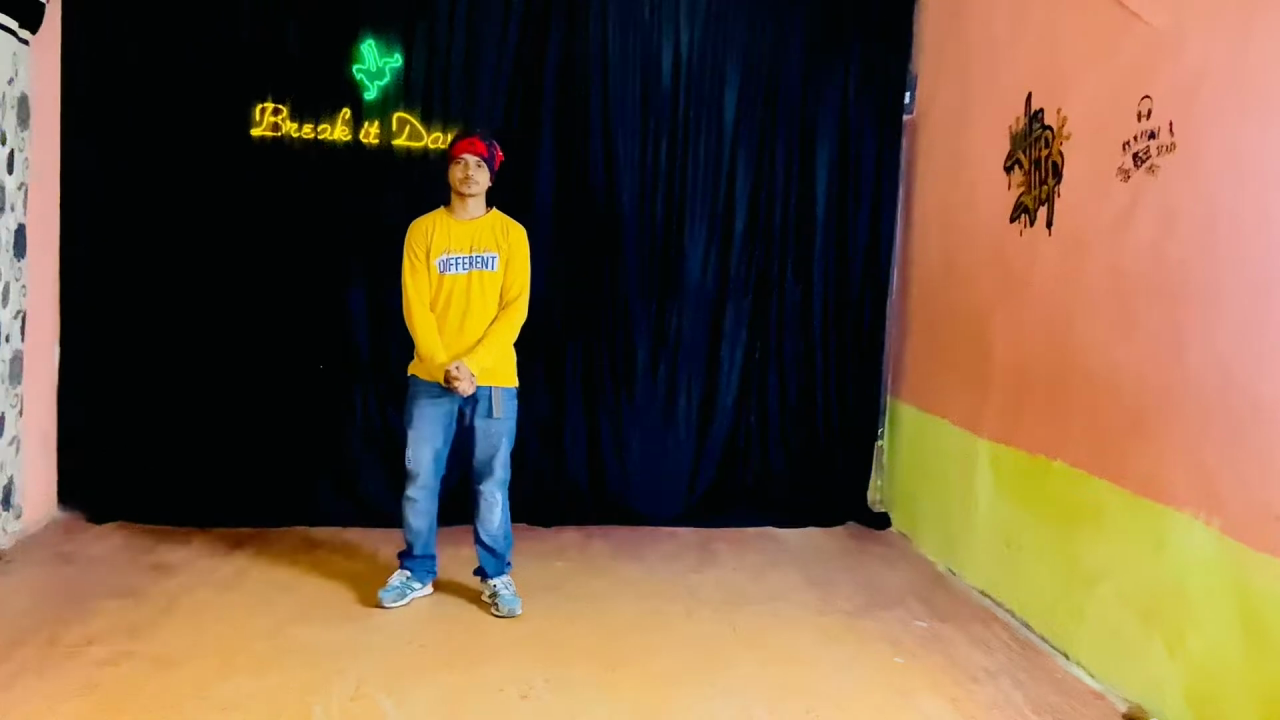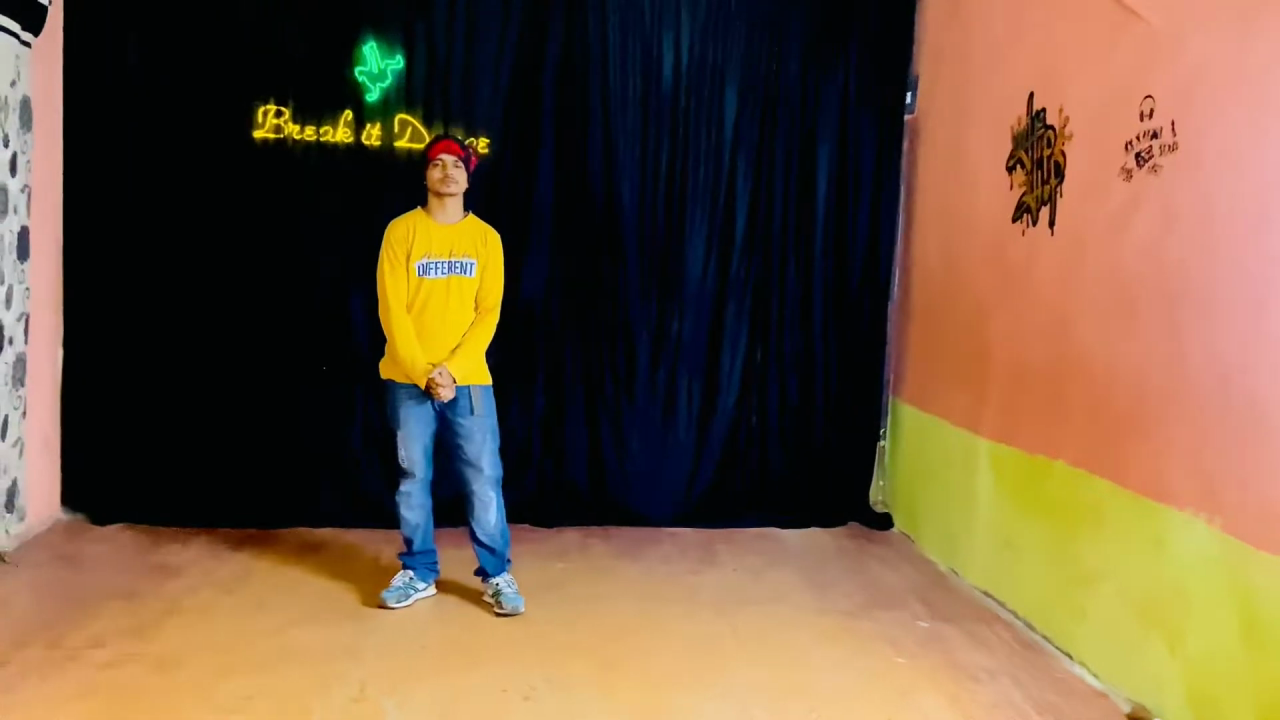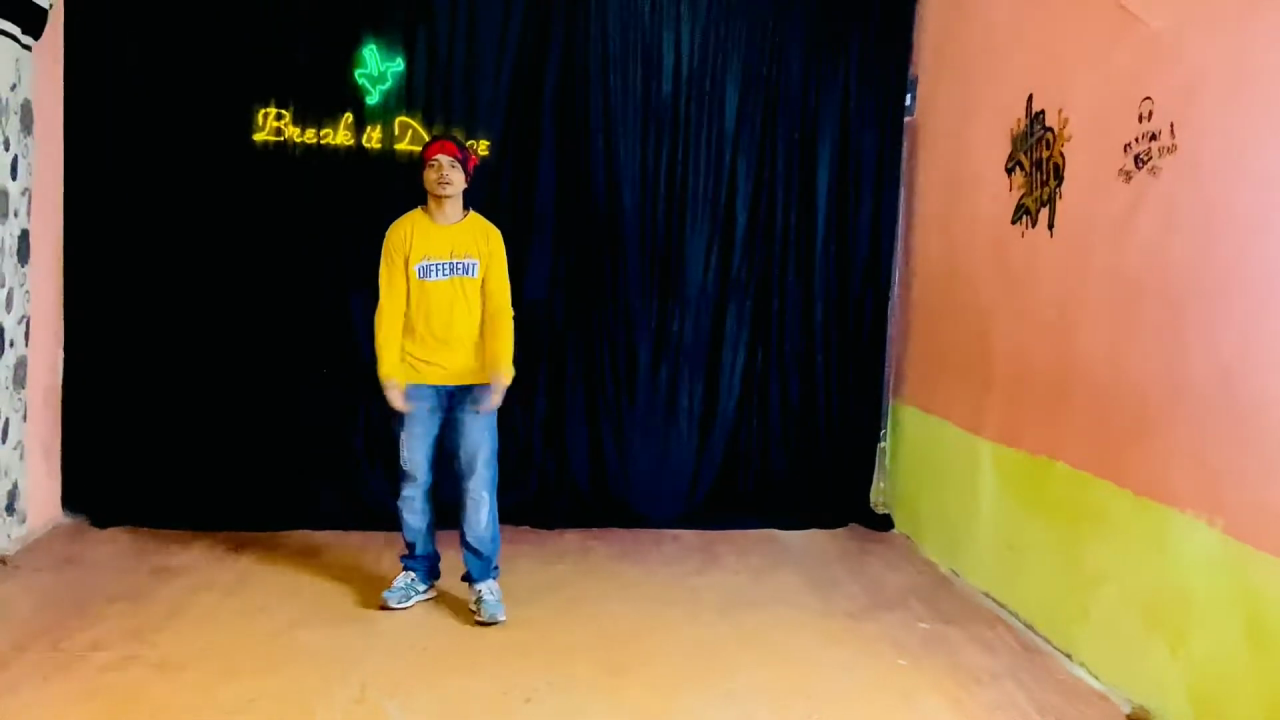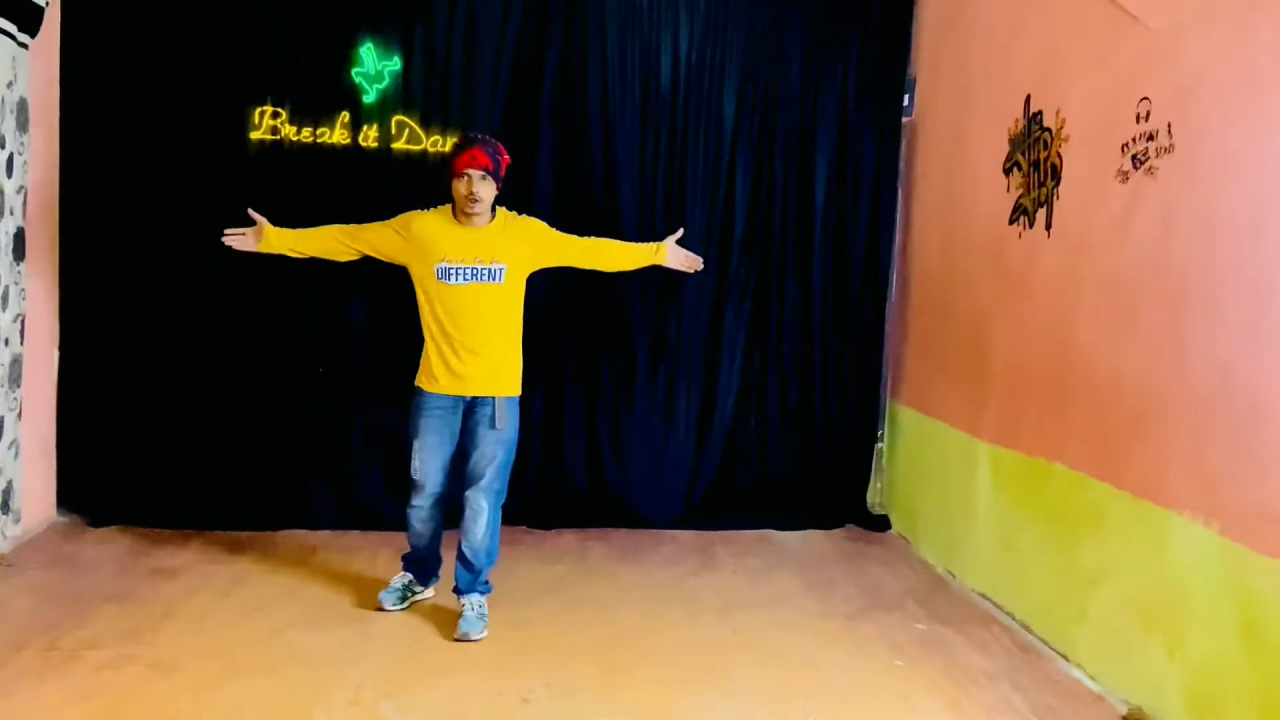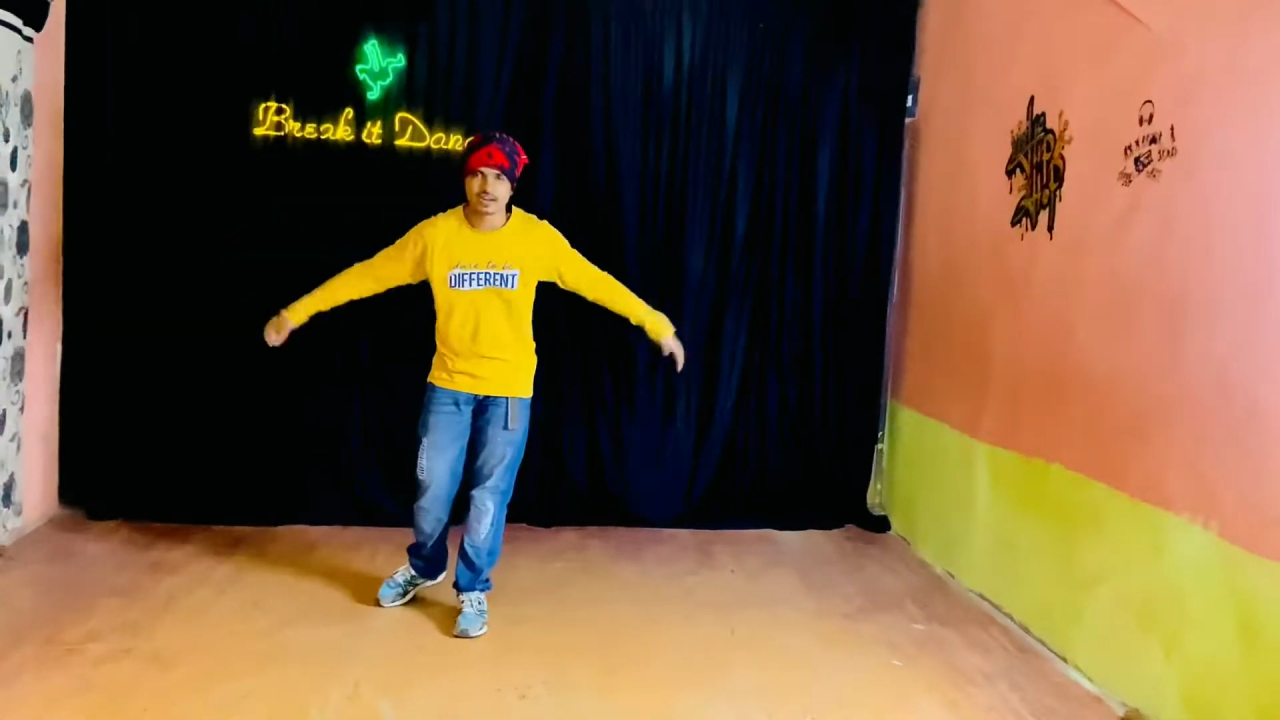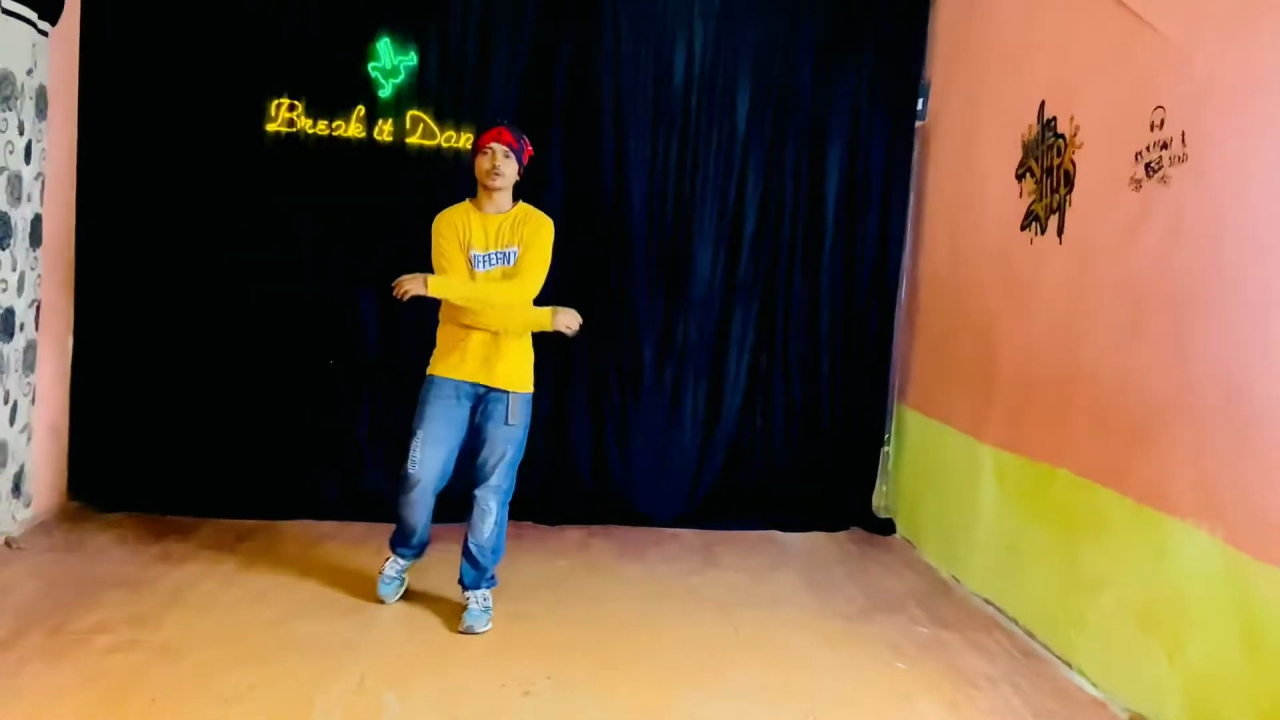
dt=0.5s
person 1, frame 1
left shoulder: (511, 233)
right shoulder: (423, 230)
left elbow: (515, 308)
right elbow: (415, 308)
left wrist: (473, 364)
right wrist: (443, 368)
left hip: (493, 377)
right hip: (430, 377)
left knee: (492, 478)
right knee: (421, 476)
left ankle: (495, 576)
right ankle: (416, 571)
person 1, frame 2
left shoulder: (486, 237)
right shoulder: (401, 231)
left elbow: (487, 314)
right elbow: (392, 310)
left wrist: (452, 369)
right wrist: (423, 373)
left hip: (469, 377)
right hip: (408, 378)
left knee: (484, 475)
right knee: (414, 475)
left ankle: (497, 574)
right ankle: (419, 571)
person 1, frame 3
left shoulder: (487, 235)
right shoulder: (402, 232)
left elbow: (501, 308)
right elbow: (388, 309)
left wrist: (501, 369)
right wrist: (389, 374)
left hip: (474, 379)
right hip: (415, 379)
left knee: (479, 479)
right knee: (416, 478)
left ankle: (484, 580)
right ankle: (421, 572)
person 1, frame 4
left shoulder: (524, 234)
right shoulder: (418, 229)
left elbow: (589, 251)
right elbow: (346, 239)
left wrist: (656, 254)
right wrist: (273, 239)
left hip: (497, 389)
right hip: (437, 386)
left knee: (485, 492)
right knee: (426, 487)
left ankle: (474, 594)
right ankle: (419, 575)
person 1, frame 5
left shoulder: (537, 237)
right shoulder: (434, 233)
left elbow: (593, 283)
right elbow: (370, 275)
left wrist: (657, 325)
right wrist: (297, 311)
left hip: (510, 388)
right hip: (449, 384)
left knee: (491, 493)
right knee: (434, 486)
left ankle: (474, 591)
right ankle: (423, 567)
person 1, frame 6
left shoulder: (537, 225)
right shoulder: (448, 222)
left elbow: (520, 292)
right elbow: (469, 305)
left wrist: (433, 284)
right wrist: (547, 318)
left hip: (508, 379)
right hip: (450, 372)
left knee: (493, 489)
right knee: (422, 474)
left ankle: (478, 588)
right ankle: (404, 552)
